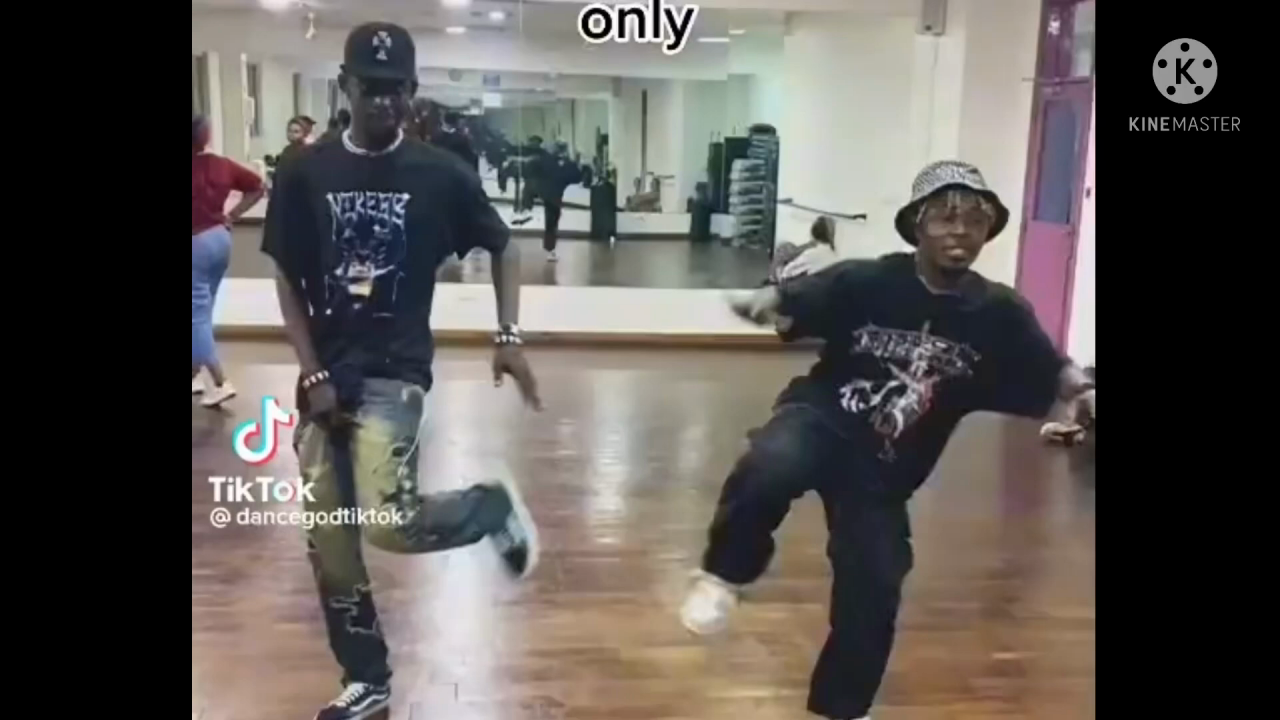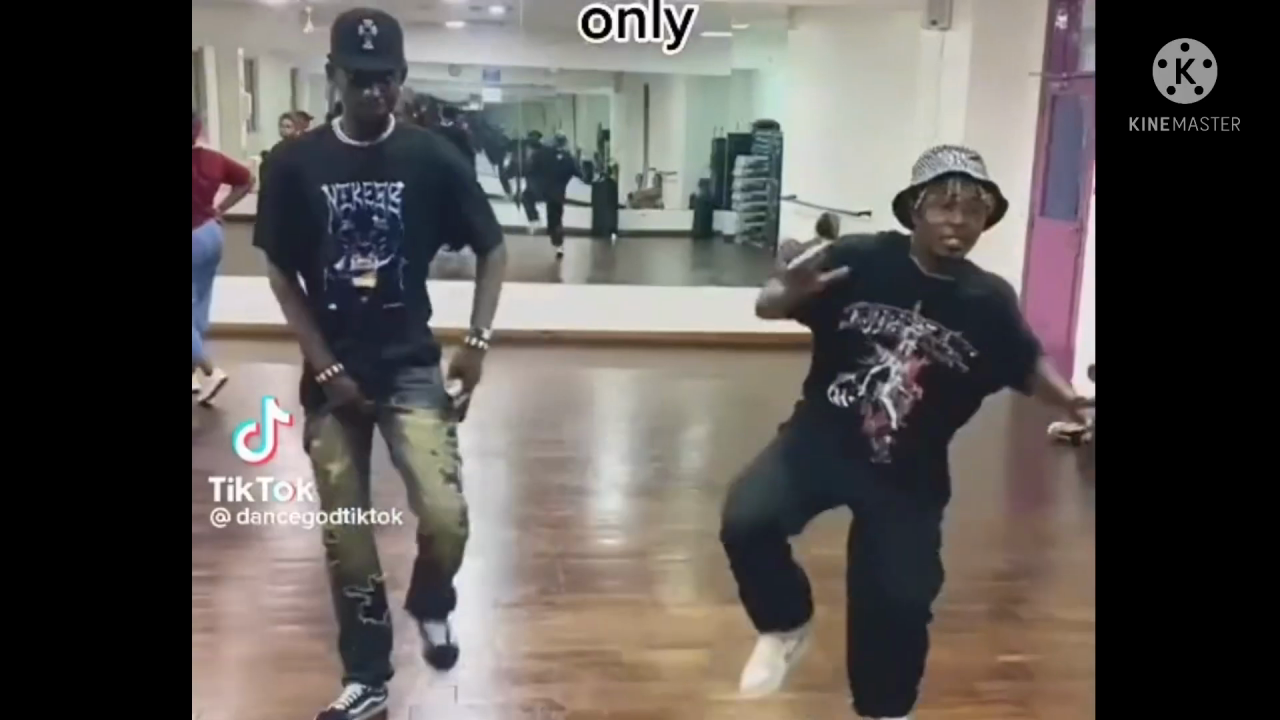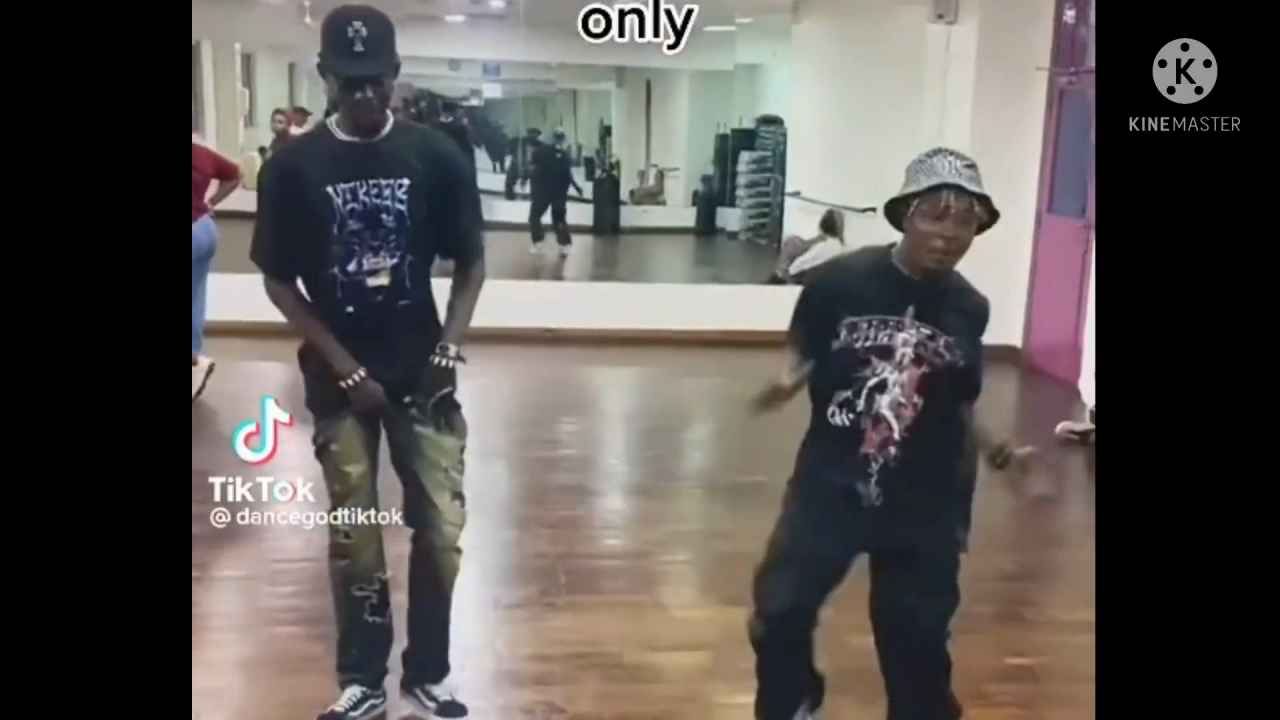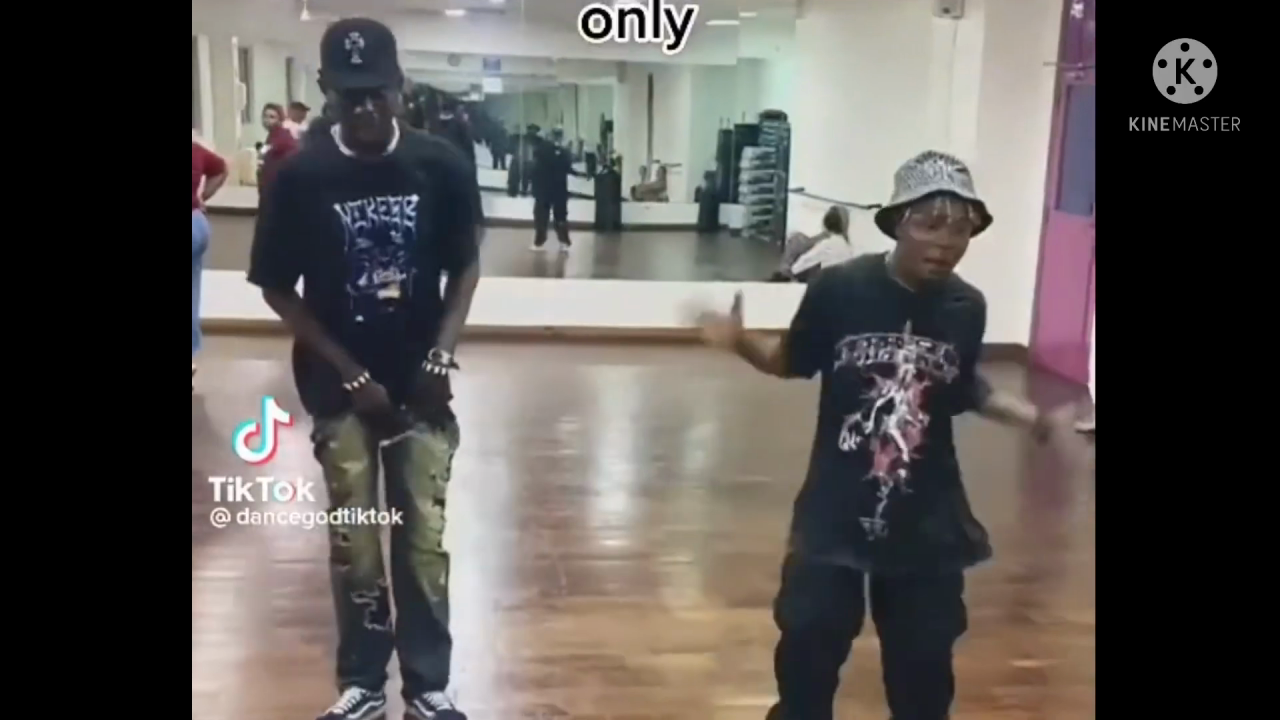
dt=0.1s
person 1, frame 1
left shoulder: (439, 172)
right shoulder: (306, 173)
left elbow: (504, 251)
right elbow: (289, 279)
left wrist: (507, 336)
right wrist: (310, 372)
left hip: (397, 367)
right hip: (329, 376)
left knee: (382, 523)
right knee: (327, 540)
left ankle: (493, 507)
person 1, frame 2
left shoulder: (433, 159)
right shoulder: (296, 164)
left elbow: (489, 246)
right elbow: (283, 273)
left wrist: (478, 339)
right wrist: (324, 367)
left hip: (407, 362)
right hip: (330, 370)
left knee: (443, 518)
right knee: (345, 532)
left ankle: (431, 607)
person 1, frame 3
left shoulder: (437, 158)
right shoulder: (294, 167)
left elbow: (471, 263)
right elbow: (280, 281)
left wrist: (450, 348)
right wrist: (344, 369)
left hip: (420, 374)
right hip: (340, 377)
left knee: (440, 526)
right knee: (354, 534)
person 1, frame 4
left shoulder: (441, 165)
right shoulder: (297, 177)
left elbow: (465, 266)
right elbow: (275, 288)
left wrist: (442, 355)
right wrist: (347, 374)
left hip: (416, 377)
right hip: (337, 378)
left knee: (423, 533)
right knee: (353, 536)
person 2, frame 1
left shoulder: (999, 313)
right shoulder: (863, 282)
left elbow: (1053, 382)
right elbow: (783, 315)
left wrist: (1081, 394)
right wrist: (763, 309)
left hip: (882, 474)
right hip: (818, 425)
left knee: (873, 600)
right knee: (767, 472)
right ankle: (727, 575)
person 2, frame 2
left shoulder: (988, 300)
right shoulder: (862, 258)
left elbow: (1028, 364)
right elbow: (770, 304)
left wrist: (1068, 397)
right wrist: (789, 289)
left hip: (906, 475)
right hip: (825, 439)
left knee: (900, 604)
right knee: (748, 523)
right ankle: (785, 625)
person 2, frame 3
left shoulder: (969, 309)
right shoulder: (843, 280)
right elbow: (803, 351)
left wrist: (994, 452)
right wrist: (786, 380)
left hip: (924, 503)
right hip: (830, 484)
left knee: (919, 635)
right knee: (782, 613)
person 2, frame 4
left shoulder: (967, 308)
right shoulder: (840, 288)
right elbow: (793, 360)
left wrist: (1037, 419)
right wrist: (741, 342)
left hip: (927, 517)
right hip: (838, 503)
left knee: (924, 649)
right knee: (809, 631)
person 3, frame 1
right shoulder: (222, 165)
right elbow: (258, 187)
left hip: (197, 244)
right hip: (220, 240)
left knee: (197, 315)
right knee: (202, 312)
left ankle: (220, 382)
right ankle: (195, 375)
person 3, frame 2
right shoulder: (213, 159)
right elbow: (246, 180)
left hip: (195, 238)
right hip: (212, 234)
left knee: (196, 311)
right knee: (200, 309)
left ankle: (210, 371)
right ankle: (194, 374)
person 3, frame 3
right shoulder: (203, 154)
right elbow: (234, 174)
left hip: (195, 232)
right hip: (206, 230)
right knee: (196, 304)
left ankle: (198, 362)
right ankle: (196, 362)
person 3, frame 4
right shoulder: (196, 150)
right elbow: (221, 169)
left hip: (195, 226)
right hip: (198, 225)
right knee: (192, 301)
left ankle: (191, 360)
right ankle: (192, 354)
